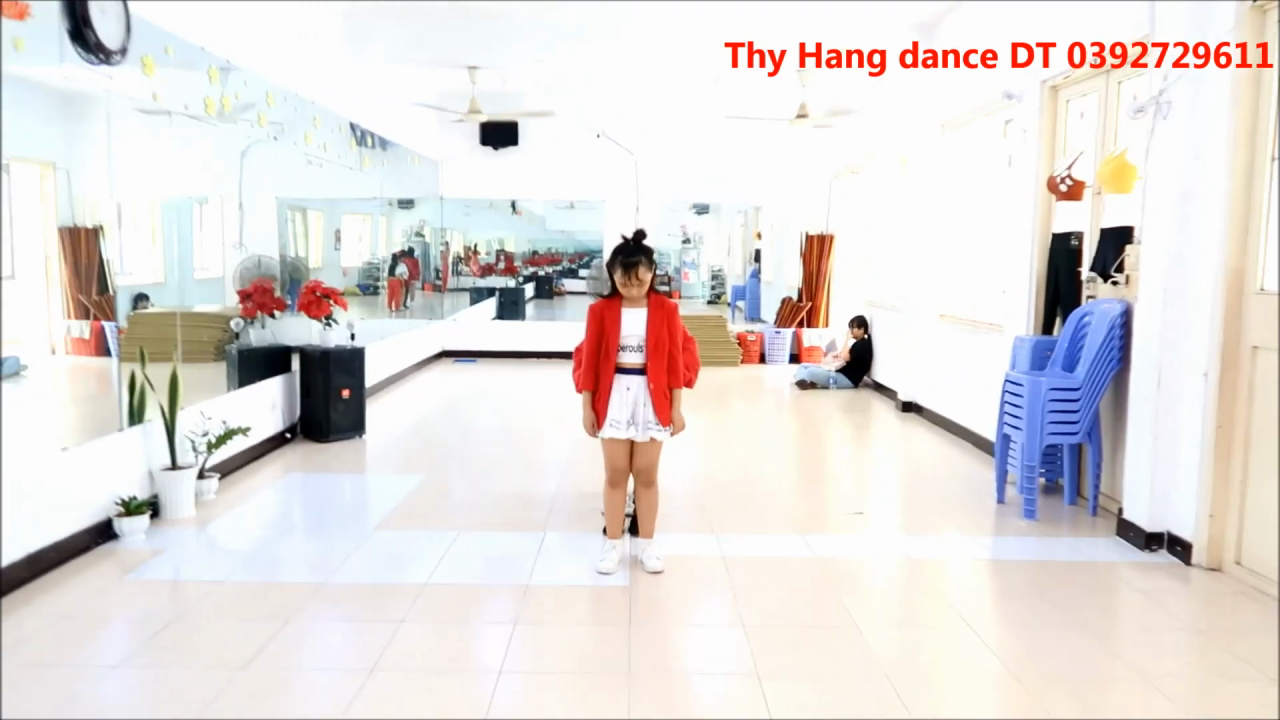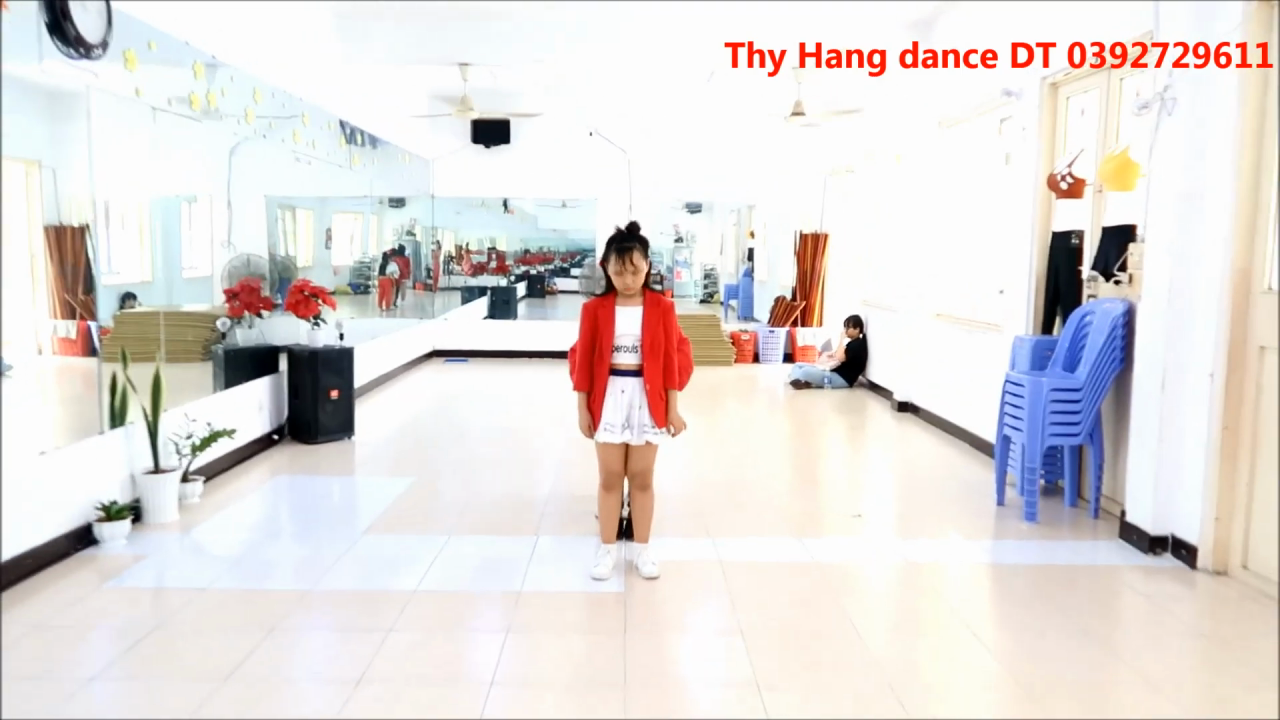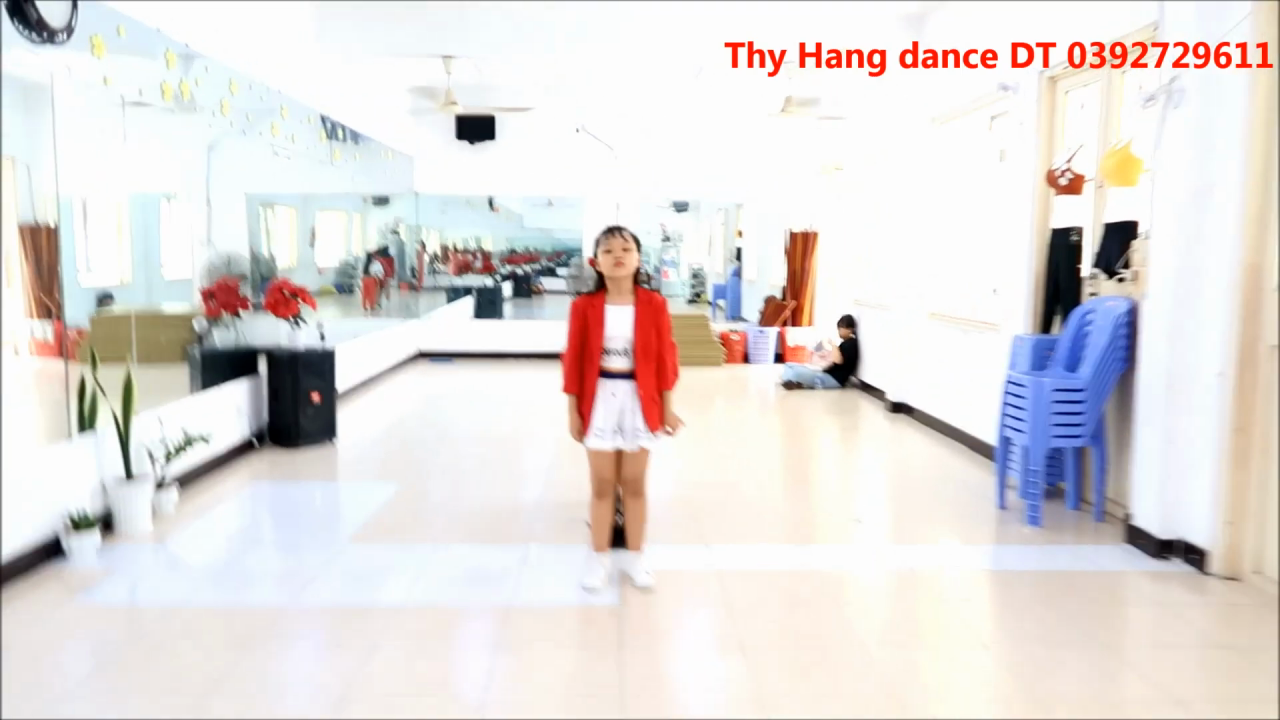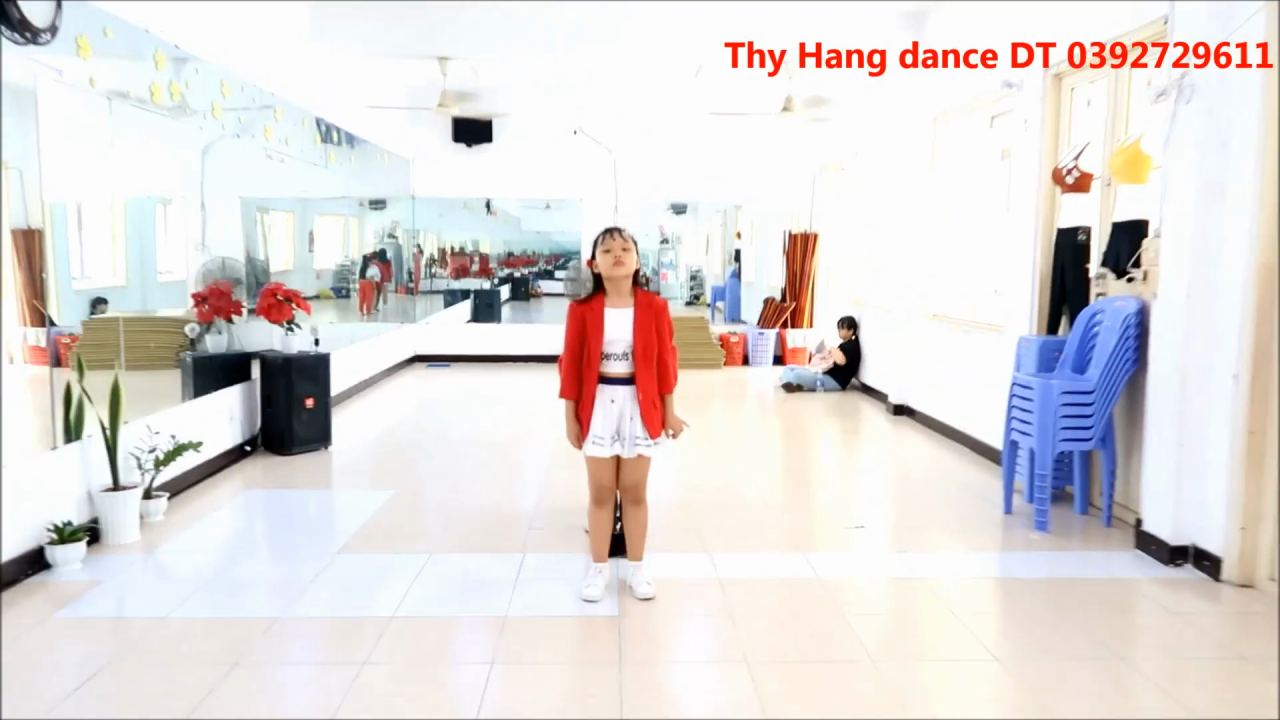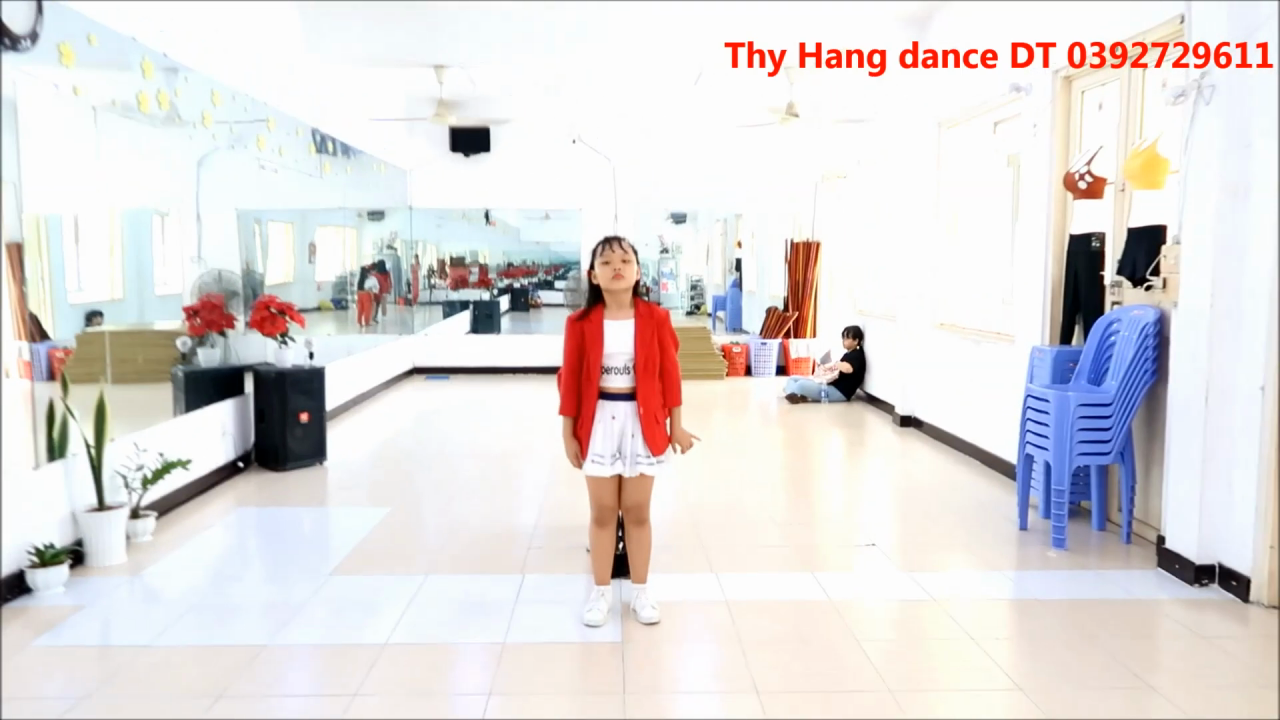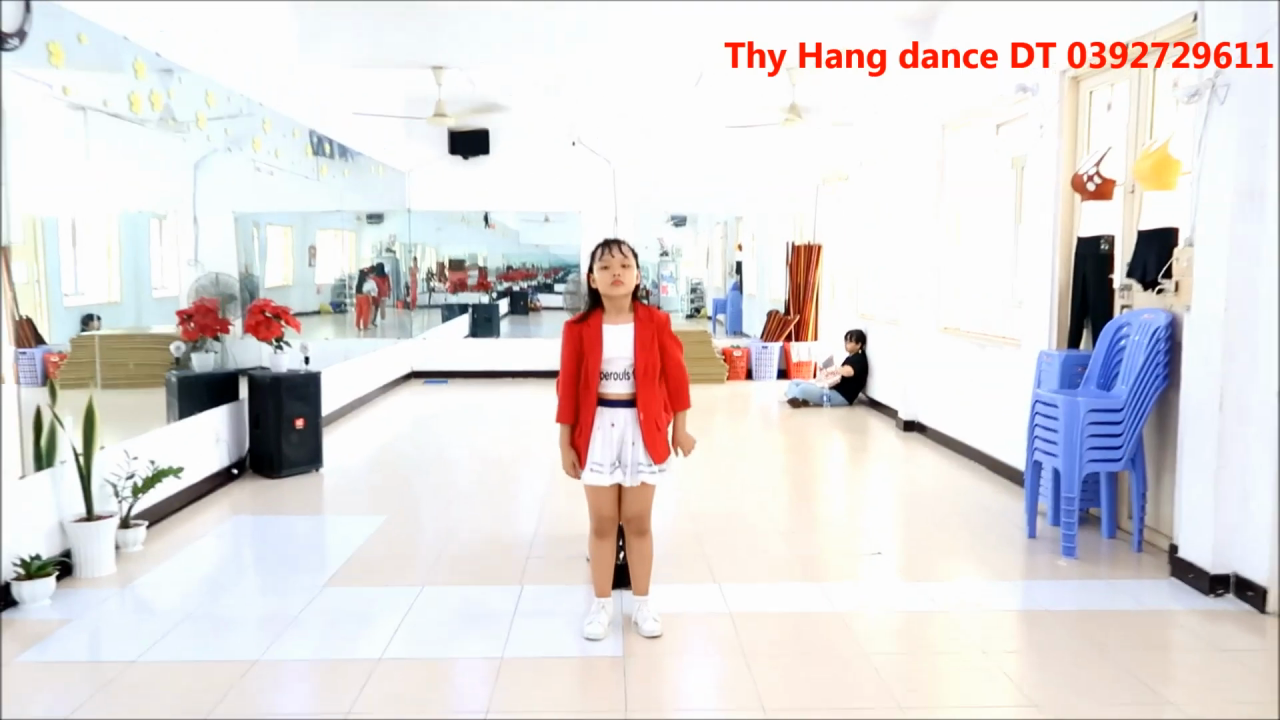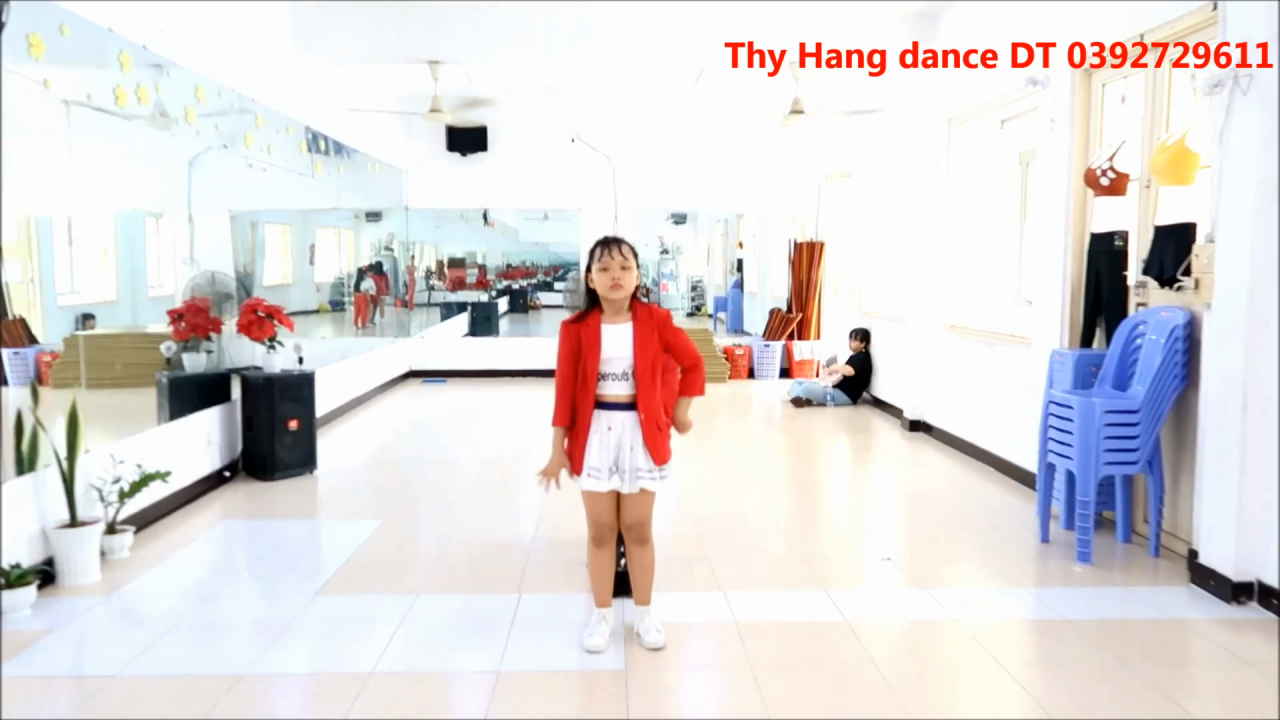
dt=0.1s
person 1, frame 1
left shoulder: (666, 309)
right shoulder: (601, 310)
left elbow: (677, 359)
right elbow: (589, 360)
left wrist: (676, 407)
right wrist: (587, 407)
left hip: (651, 396)
right hip: (614, 396)
left knee: (646, 475)
right knee: (615, 474)
person 1, frame 2
left shoulder: (662, 307)
right shoulder: (594, 308)
left elbow: (672, 359)
right elbow: (584, 360)
left wrist: (673, 408)
right wrist: (582, 408)
left hip: (647, 398)
right hip: (609, 397)
left knee: (641, 479)
right knee: (609, 478)
person 1, frame 3
left shoulder: (653, 305)
right shoulder: (584, 306)
left elbow: (664, 358)
right elbow: (574, 360)
left wrist: (667, 408)
right wrist: (572, 410)
left hip: (639, 400)
right hip: (599, 400)
left knee: (634, 484)
right knee: (602, 484)
left ankle: (635, 558)
right ankle: (600, 558)
person 1, frame 4
left shoulder: (654, 307)
right shoulder: (582, 310)
left elbow: (665, 361)
right elbow: (571, 364)
left wrist: (668, 411)
right wrist: (570, 416)
left hip: (639, 406)
right hip: (598, 405)
left knee: (634, 492)
right knee: (601, 492)
left ankle: (636, 567)
right ankle: (599, 567)
person 1, frame 5
left shoulder: (655, 319)
right shoulder: (580, 323)
left elbow: (669, 374)
right elbow: (570, 380)
left wrist: (676, 425)
right wrist: (568, 434)
left hip: (642, 423)
right hip: (598, 423)
left knee: (637, 512)
right knee: (602, 512)
left ankle: (640, 591)
right ankle: (600, 591)
person 1, frame 6
left shoulder: (655, 323)
right shoulder: (579, 328)
left elbow: (675, 376)
right elbow: (568, 386)
left wrist: (680, 428)
right wrist: (565, 442)
left hip: (642, 430)
right hip: (596, 431)
left knee: (638, 522)
right knee: (602, 523)
left ankle: (642, 603)
right ankle: (601, 604)
person 1, frame 7
left shoulder: (655, 321)
right shoulder: (576, 328)
left elbow: (691, 362)
right elbow: (565, 388)
left wrist: (680, 408)
right wrist: (558, 447)
left hip: (641, 433)
right hip: (595, 434)
left knee: (638, 529)
right knee: (601, 530)
left ankle: (644, 613)
right ankle: (602, 614)
